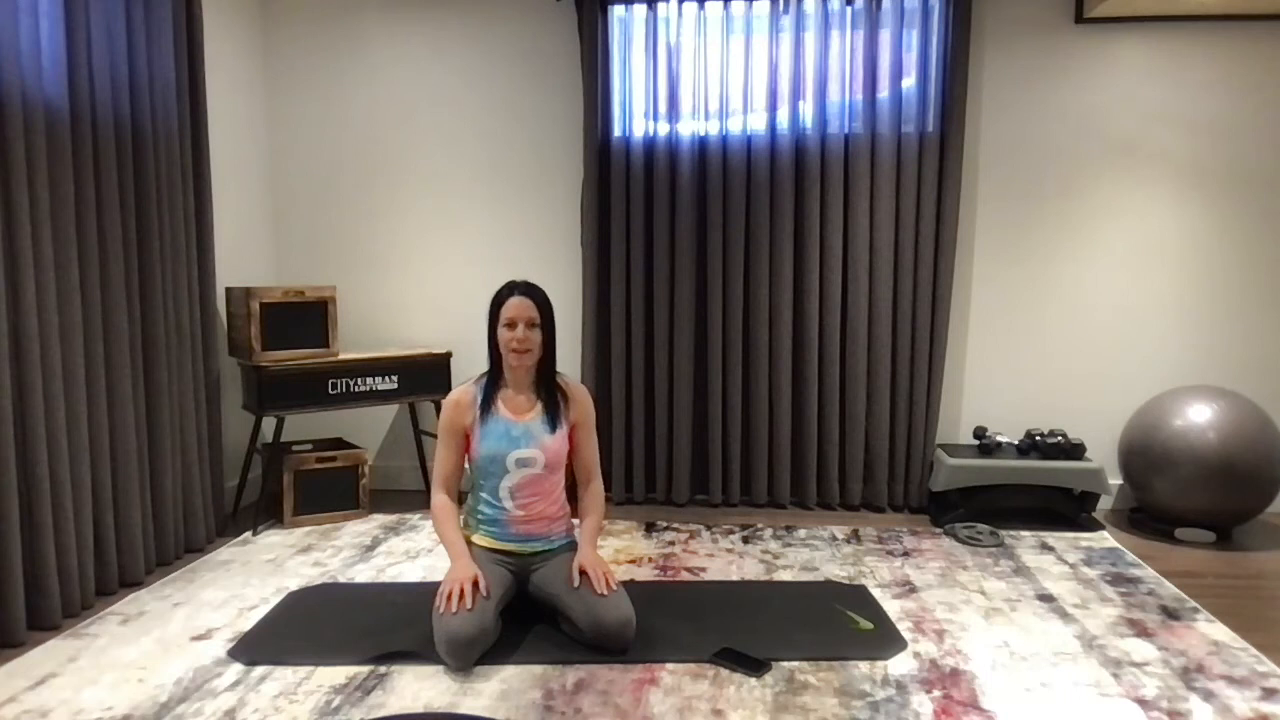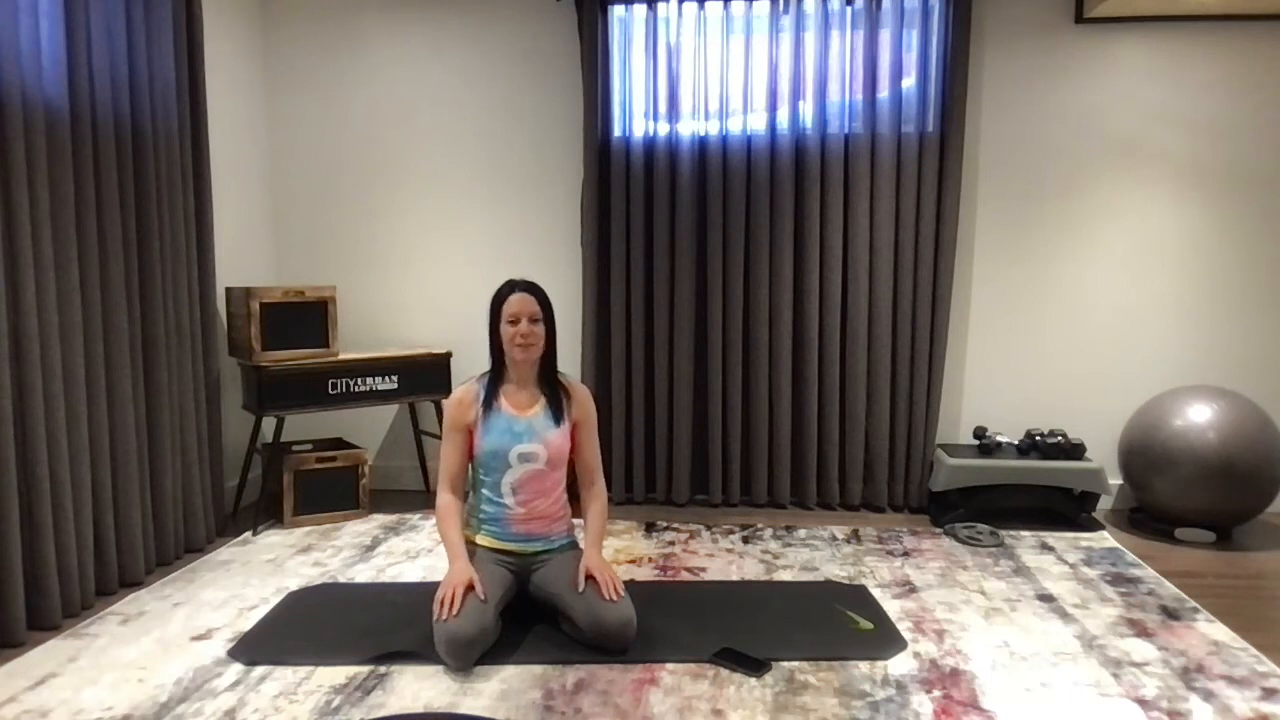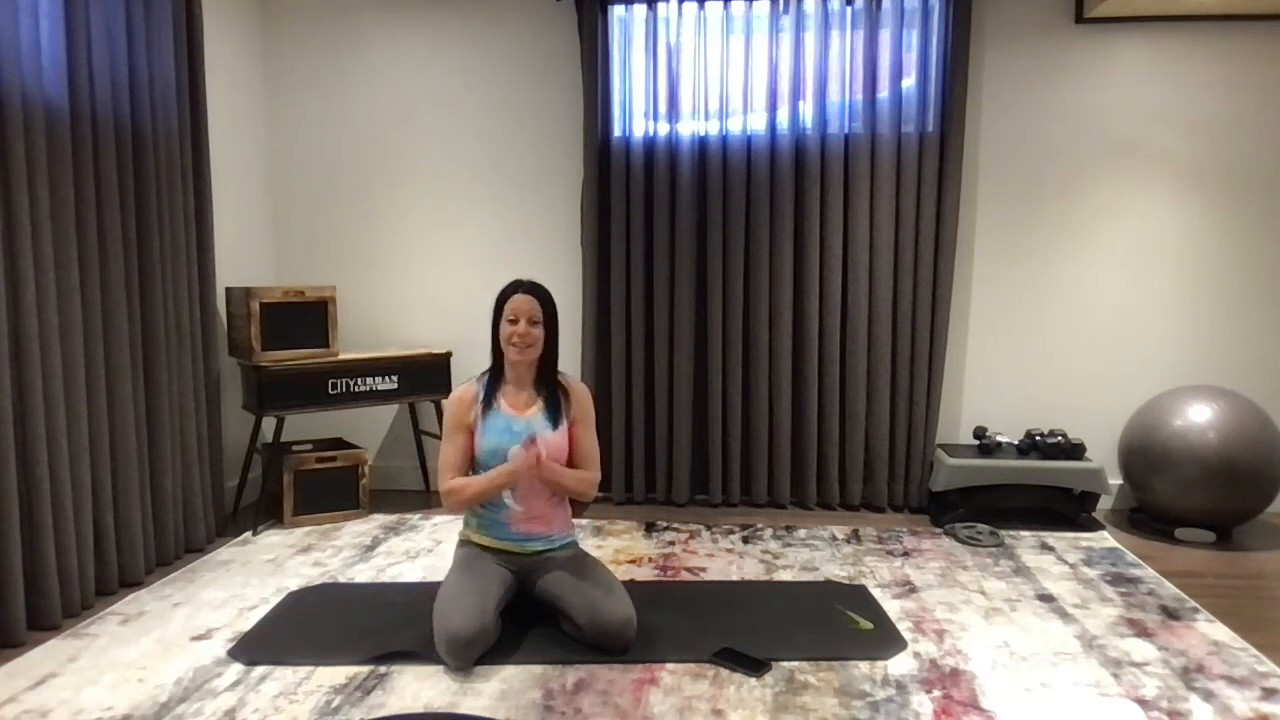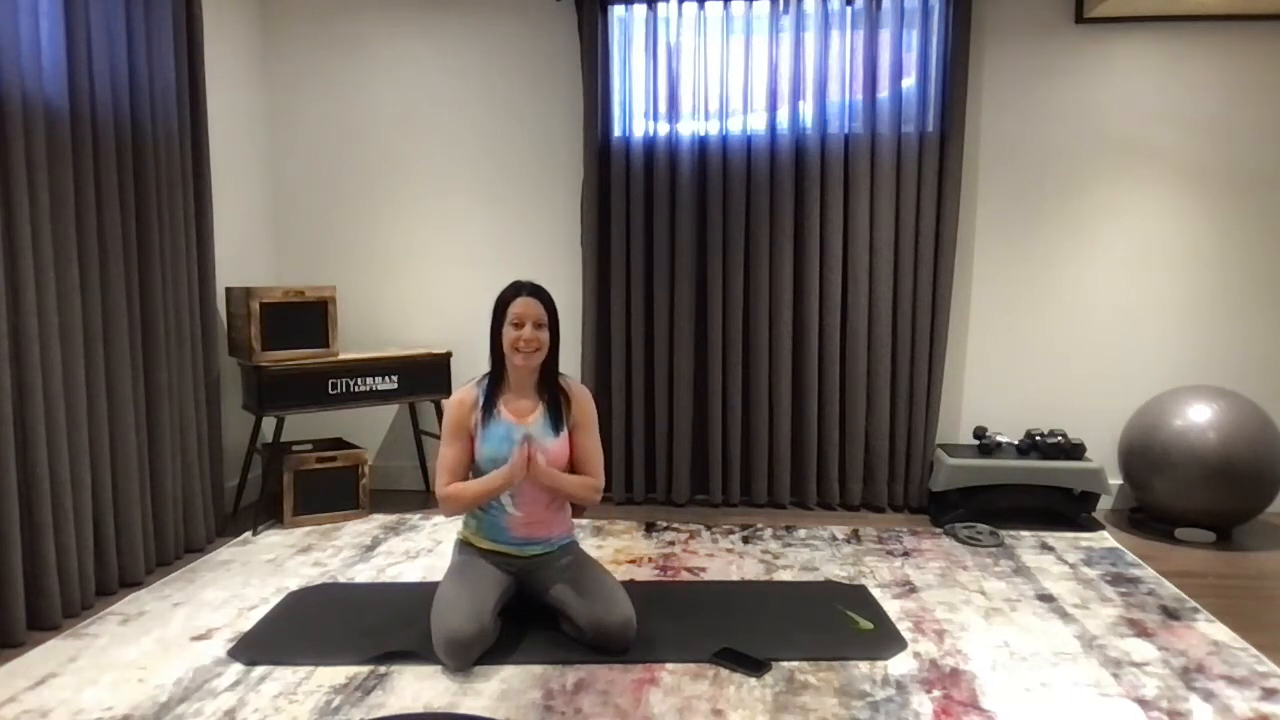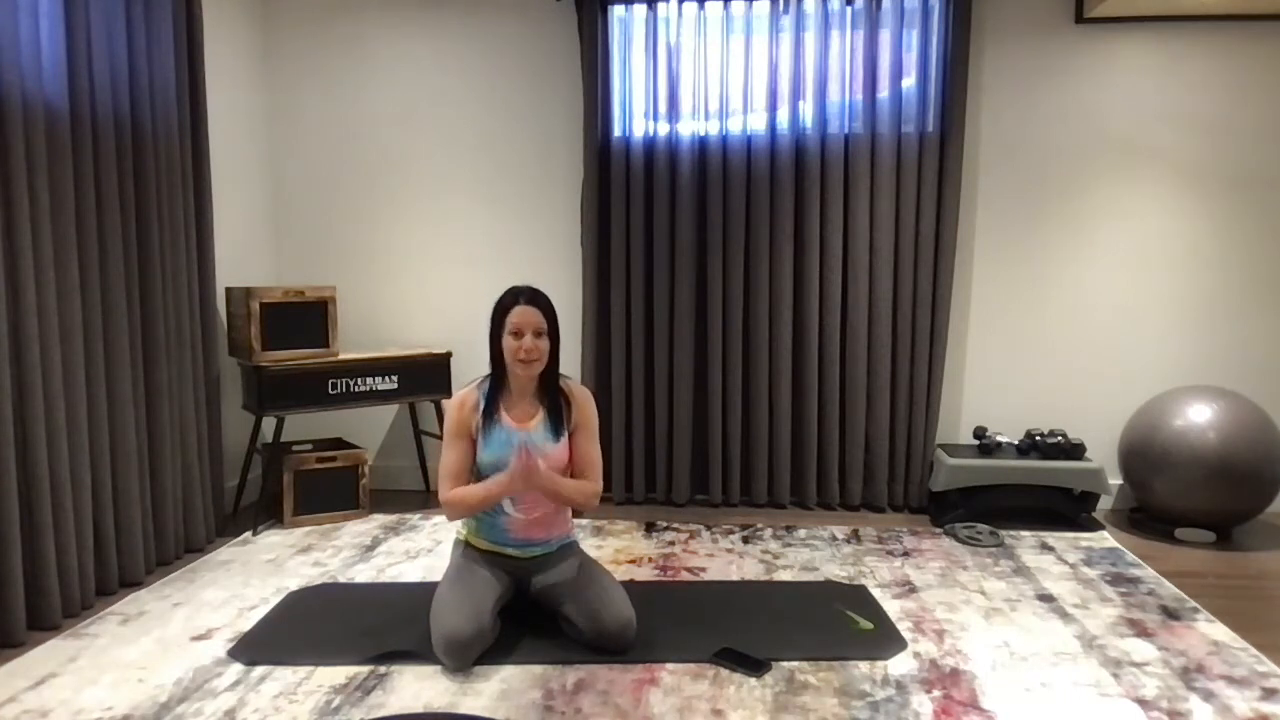
dt=1s
person 1, frame 1
left shoulder: (573, 398)
right shoulder: (463, 403)
left elbow: (590, 482)
right elbow: (443, 492)
left wrist: (588, 545)
right wrist: (460, 558)
left hip: (555, 547)
right hip: (487, 547)
left knee: (617, 627)
right knee: (458, 642)
left ankle: (539, 598)
right ankle: (497, 601)
person 1, frame 2
left shoulder: (574, 397)
right shoulder: (467, 400)
left elbow: (592, 483)
right elbow: (449, 491)
left wrist: (593, 550)
right wrist: (458, 561)
left hip: (555, 547)
right hip: (487, 547)
left knee: (617, 628)
right knee: (458, 642)
left ankle: (538, 598)
right ankle: (503, 600)
person 1, frame 3
left shoulder: (573, 396)
right shoulder: (467, 399)
left elbow: (589, 484)
right elbow: (450, 493)
left wrist: (542, 466)
right wrist: (512, 470)
left hip: (556, 548)
right hip: (485, 547)
left knee: (618, 627)
right knee: (459, 642)
left ankle: (536, 596)
right ankle: (505, 599)
person 1, frame 4
left shoulder: (574, 399)
right shoulder: (466, 402)
left elbow: (593, 490)
right elbow: (447, 499)
left wrist: (541, 472)
right wrist: (508, 473)
left hip: (555, 550)
right hip: (484, 550)
left knee: (618, 629)
right knee: (457, 643)
left ankle: (534, 596)
right ankle: (504, 599)
person 1, frame 5
left shoulder: (575, 400)
right shoulder: (467, 405)
left elbow: (591, 493)
right elbow: (451, 503)
left wrist: (540, 477)
right wrist: (509, 479)
left hip: (555, 550)
right hip: (484, 551)
left knee: (618, 629)
right knee: (455, 645)
left ankle: (537, 596)
right ankle: (501, 599)
